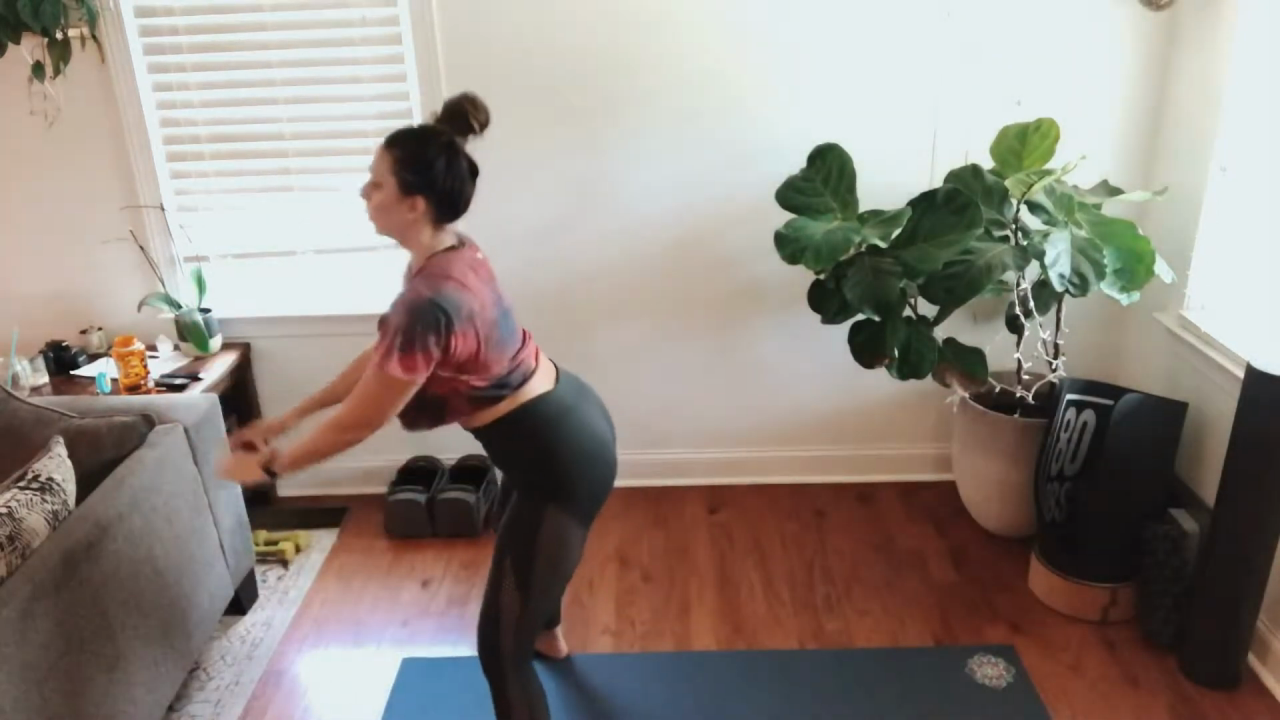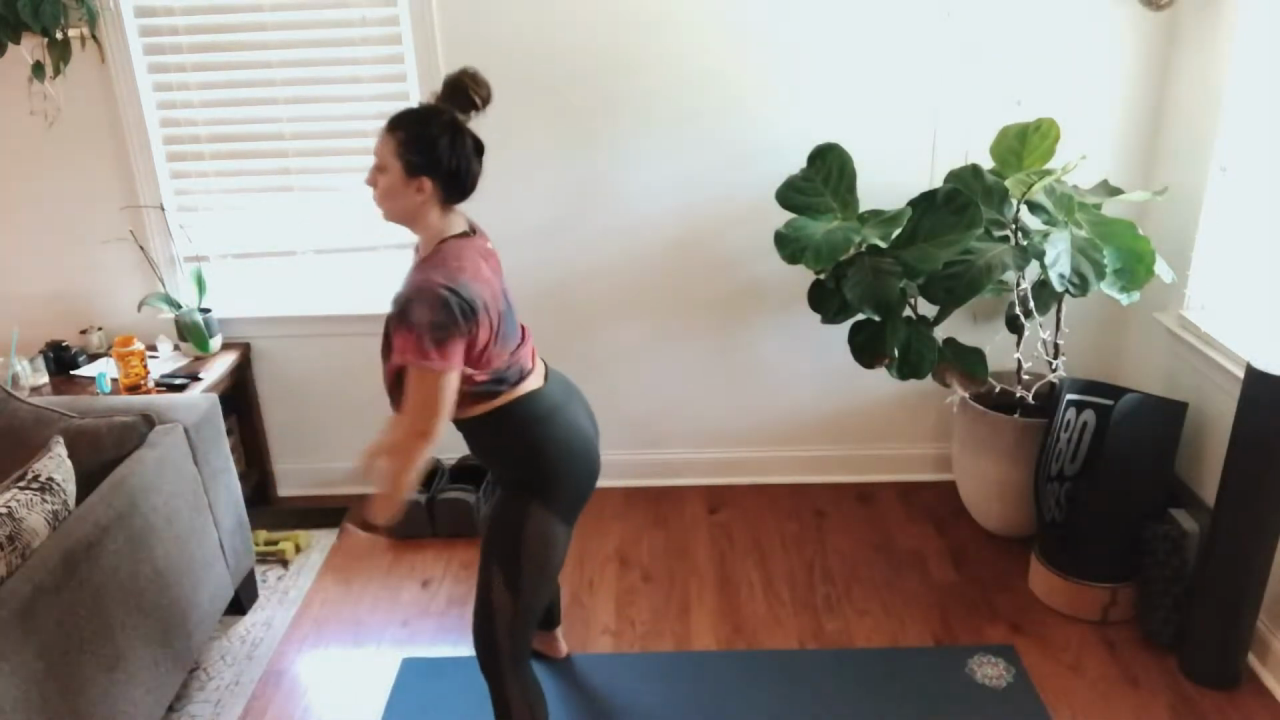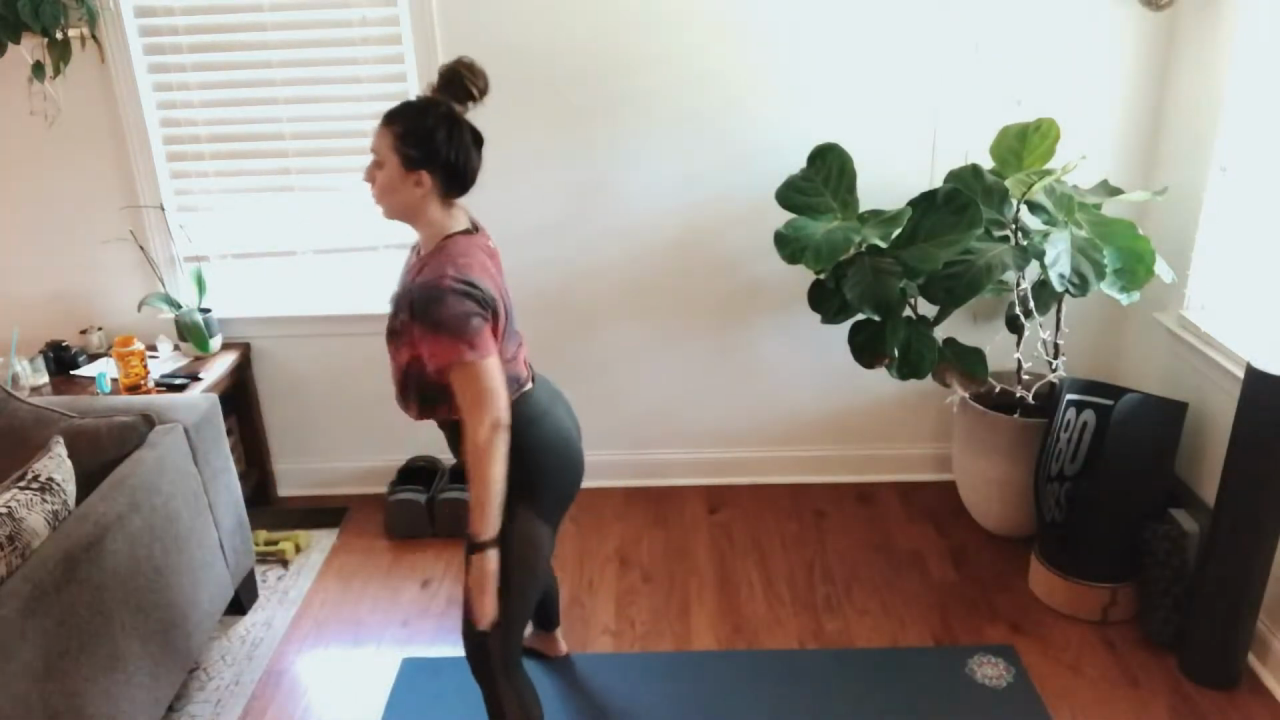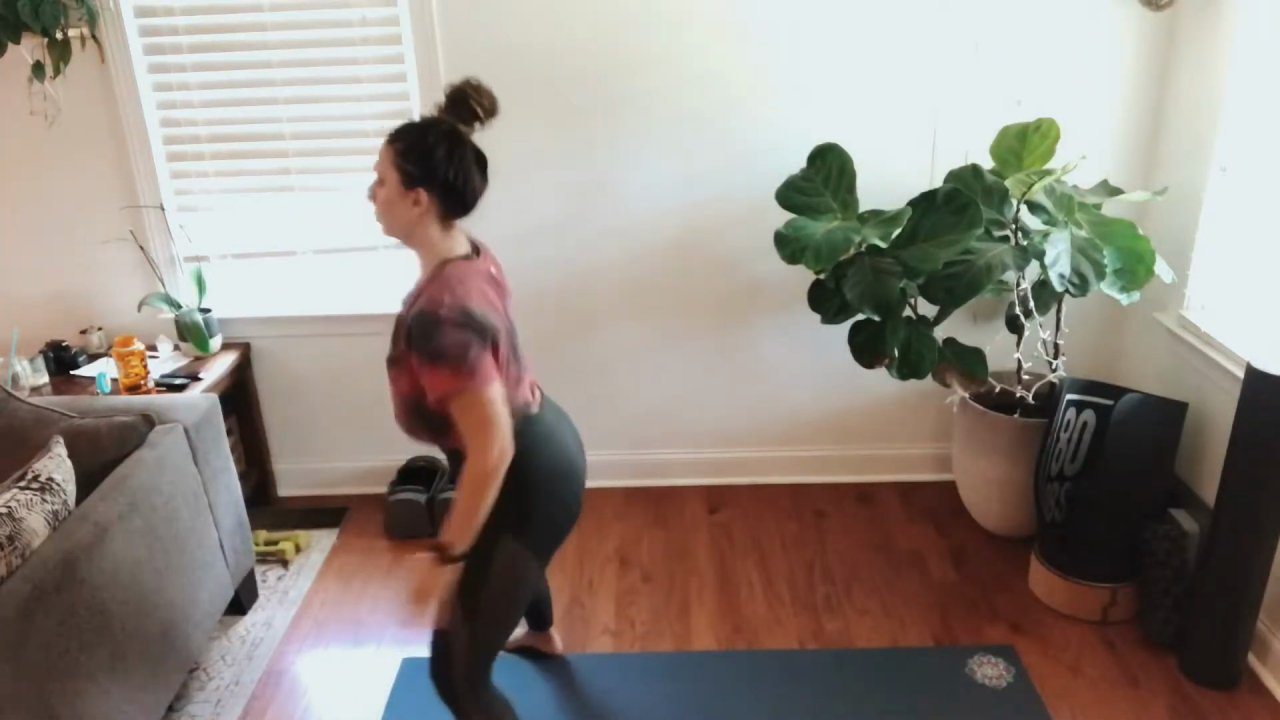
dt=0.2s
person 1, frame 1
left shoulder: (427, 303)
right shoulder: (455, 255)
left elbow: (362, 422)
right elbow: (379, 362)
left wrist: (269, 466)
right wrist: (288, 418)
left hip: (561, 457)
right hip: (569, 417)
left knee: (500, 649)
right knee: (524, 548)
right ankle: (546, 634)
person 1, frame 2
left shoulder: (434, 292)
right shoulder: (460, 240)
left elbow: (423, 428)
left wrist: (373, 522)
right wrist: (387, 442)
left hip: (542, 455)
right hip: (555, 419)
left knee: (498, 649)
right knee: (532, 553)
right ankle: (548, 635)
person 1, frame 3
left shoulder: (441, 289)
right shoulder: (459, 237)
left elbow: (488, 424)
left wrist: (480, 546)
left hip: (531, 456)
right hip: (542, 422)
left knee: (489, 651)
right knee: (524, 547)
right ankle: (548, 634)
person 1, frame 4
left shoulder: (439, 314)
right shoulder: (473, 259)
left elbow: (491, 452)
left wrist: (445, 556)
left hip: (533, 483)
right hip: (551, 442)
right knee: (511, 553)
right ankle: (541, 633)
